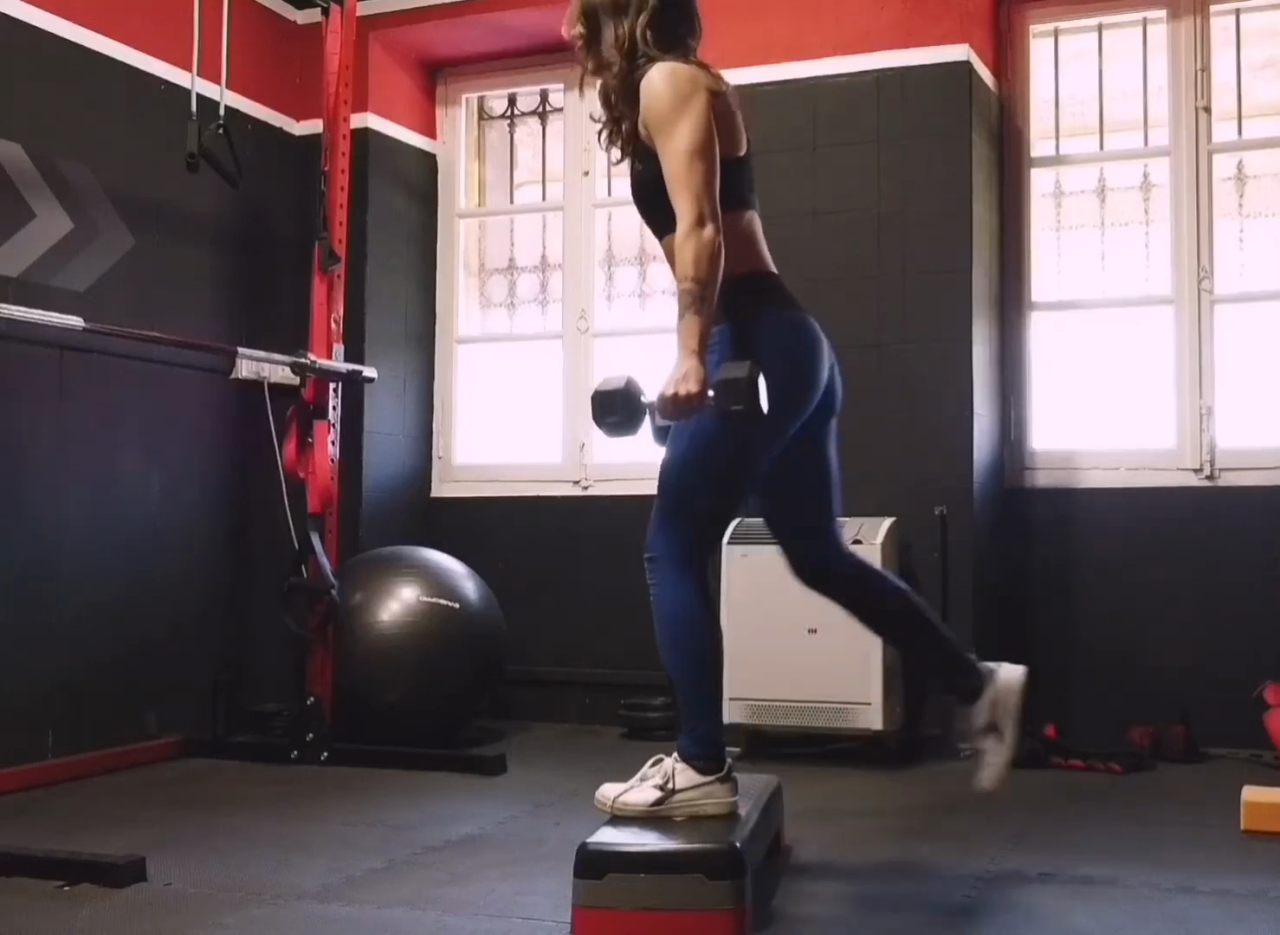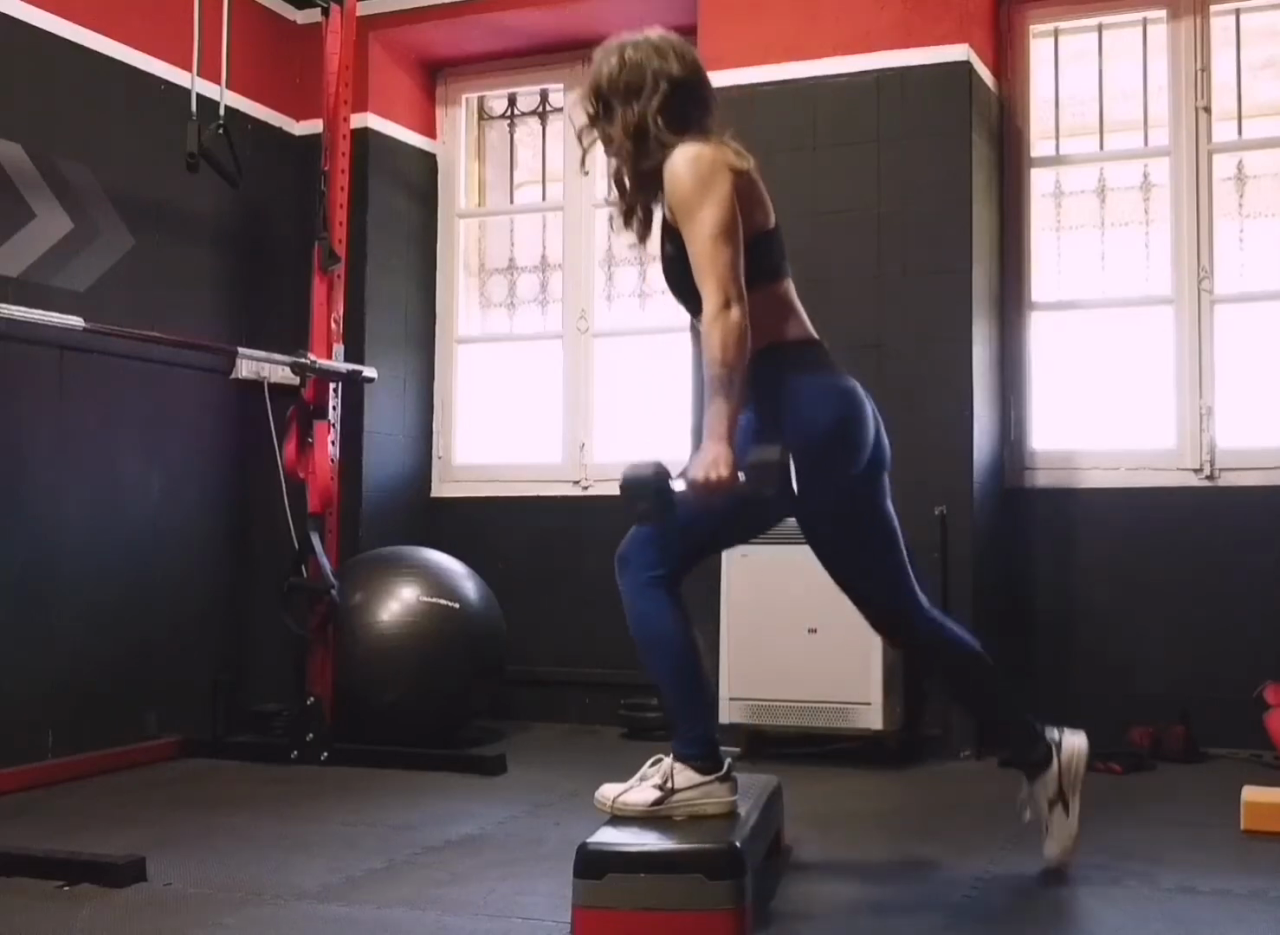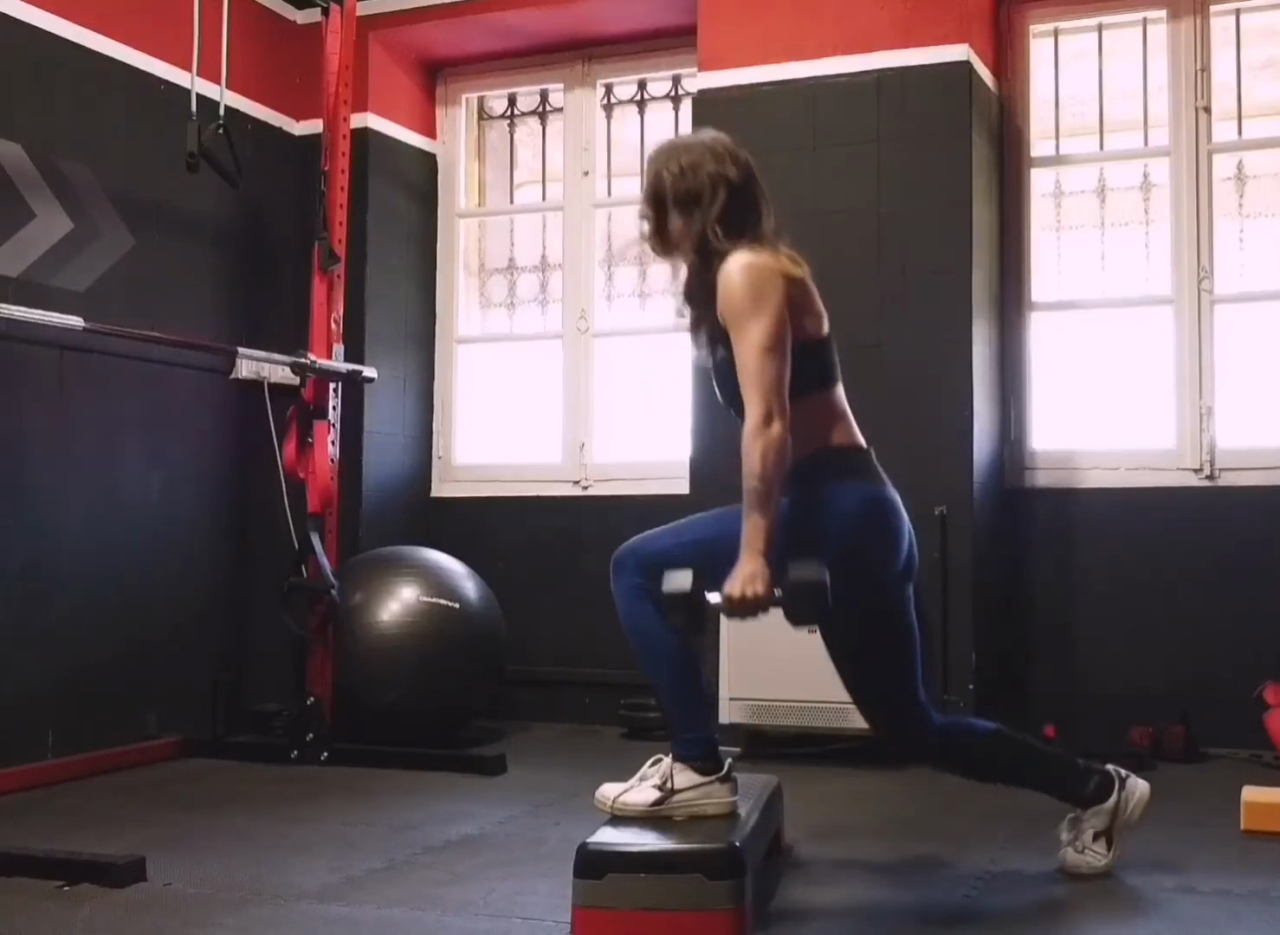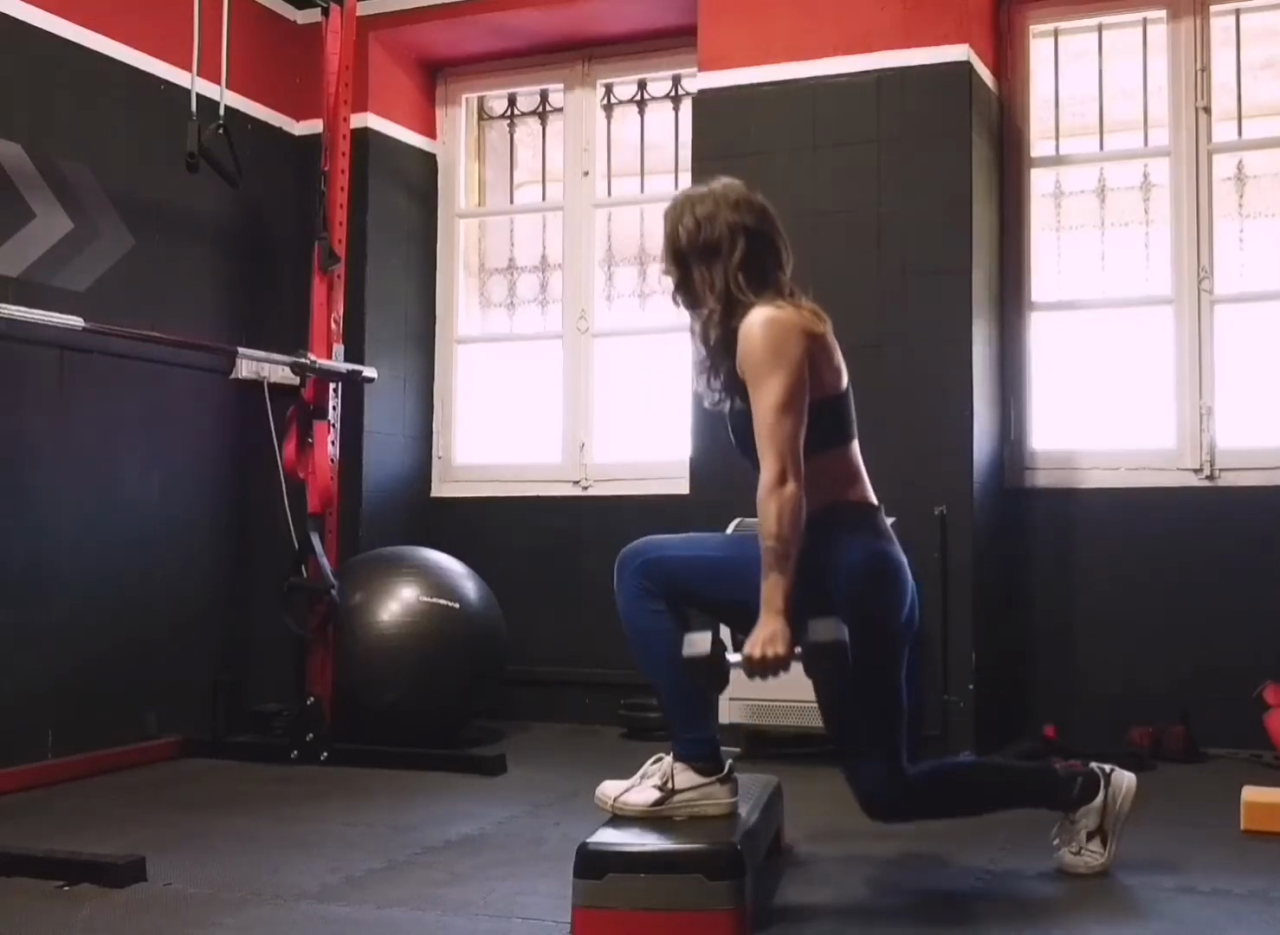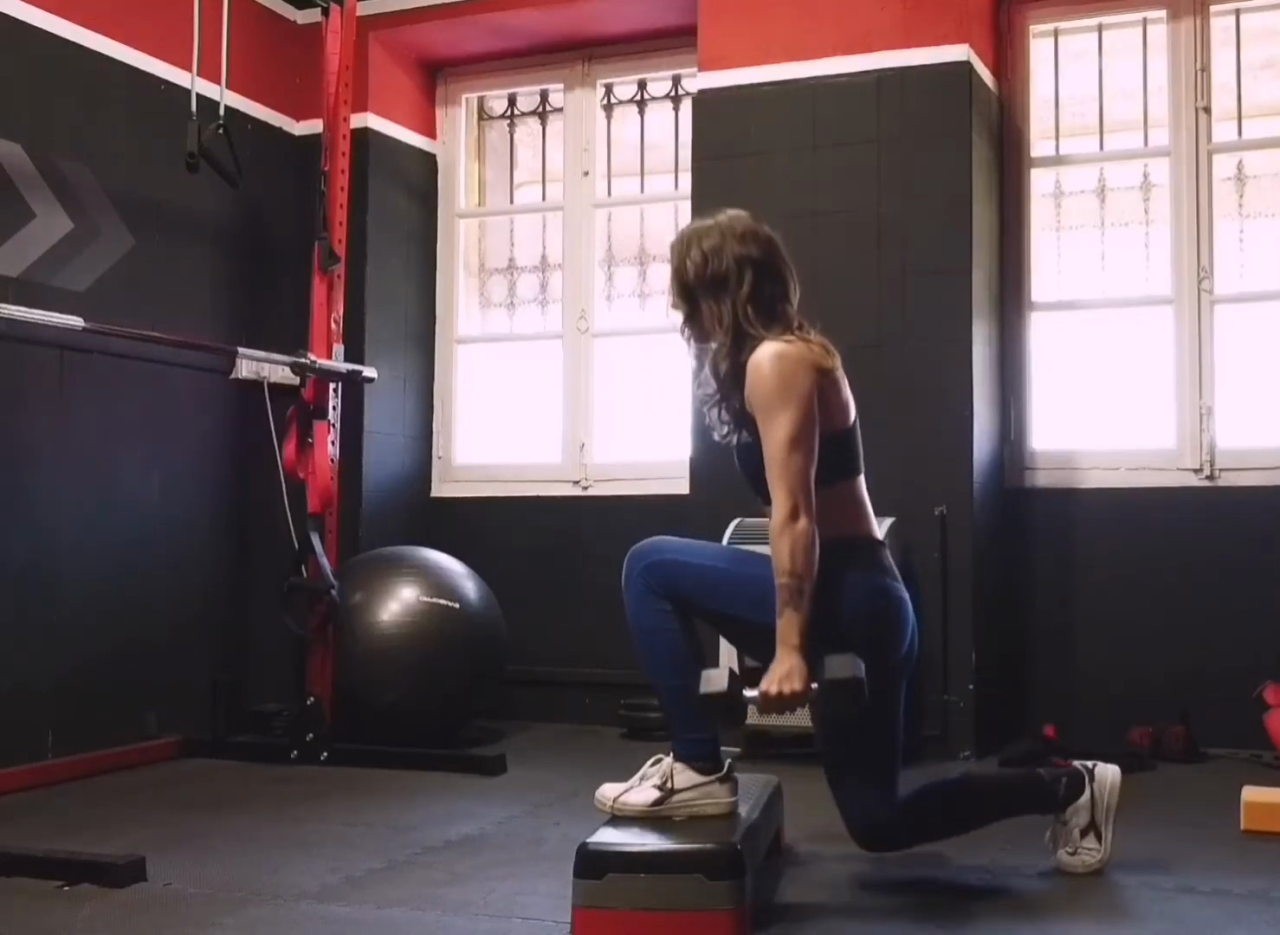
dt=0.2s
person 1, frame 1
left shoulder: (667, 82)
right shoulder: (686, 87)
left elbow: (699, 230)
left wrist: (689, 353)
right wrist: (702, 350)
left hip: (756, 344)
right hip: (785, 345)
left knee: (674, 553)
right knee: (817, 554)
left ankle: (698, 769)
right ankle: (982, 689)
person 1, frame 2
left shoulder: (690, 162)
right shoulder: (702, 165)
left elbow: (726, 314)
left wrist: (717, 438)
right wrist: (730, 426)
left hip: (801, 409)
right hip: (825, 409)
left knee: (648, 566)
right knee: (902, 613)
left ankle: (694, 773)
right ankle: (1045, 754)
person 1, frame 3
left shoulder: (742, 272)
right shoulder: (760, 269)
left elbow: (766, 424)
left wrist: (752, 552)
right wrist: (758, 539)
left hip: (836, 510)
right hip: (855, 511)
left knee: (639, 572)
right knee: (906, 725)
left ankle: (696, 772)
right ankle: (1096, 789)
person 1, frame 4
left shoulder: (766, 325)
right shoulder: (782, 320)
left elbow: (782, 481)
left wrist: (773, 612)
left hip: (841, 564)
right hip: (859, 565)
left knee: (643, 571)
right knee: (886, 786)
left ankle: (696, 772)
right ankle: (1083, 788)
person 1, frame 5
left shoulder: (775, 360)
right shoulder: (791, 353)
left elbow: (795, 517)
left wrist: (789, 648)
left hip: (846, 598)
right hip: (859, 595)
left knee: (652, 569)
right knee: (878, 821)
left ankle: (697, 772)
right ankle: (1070, 788)
